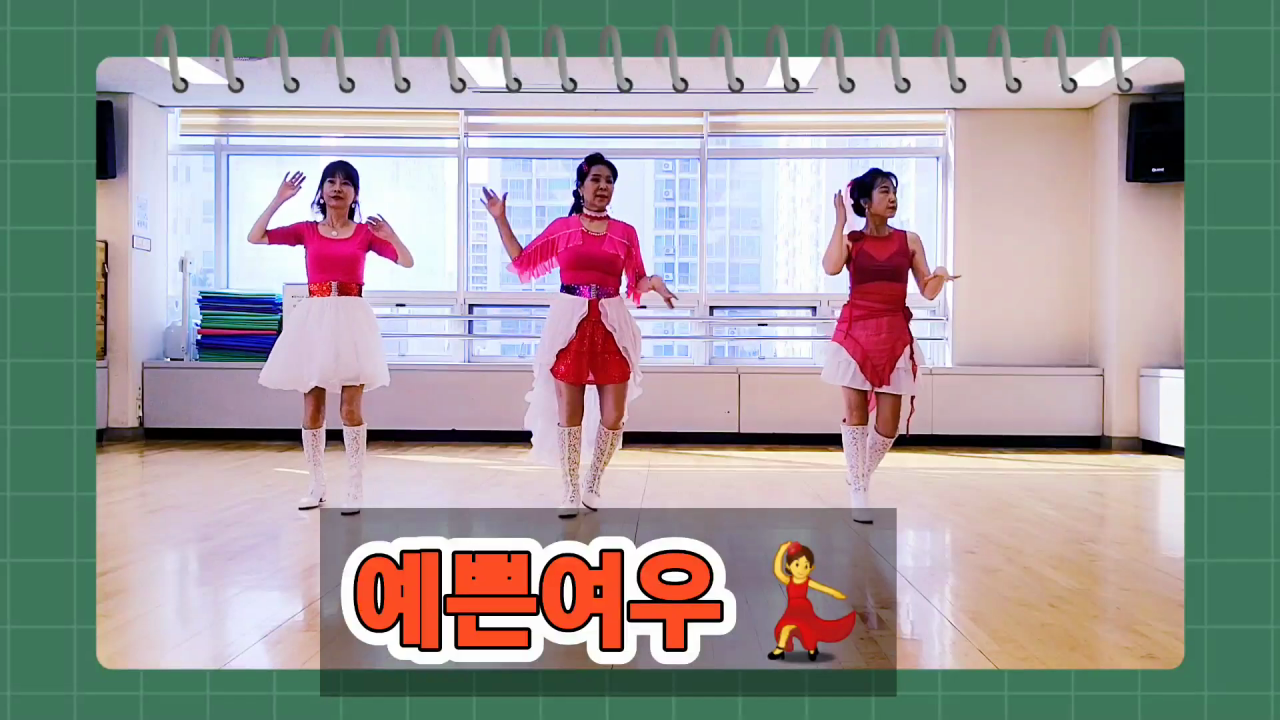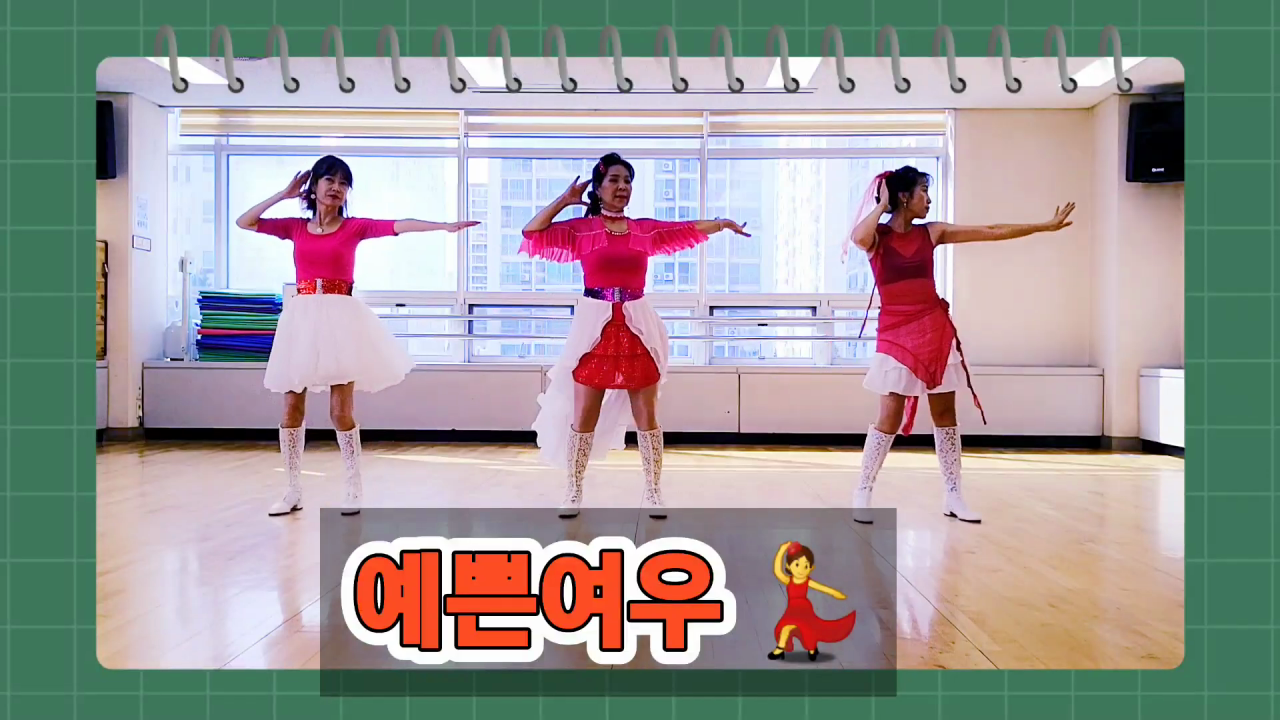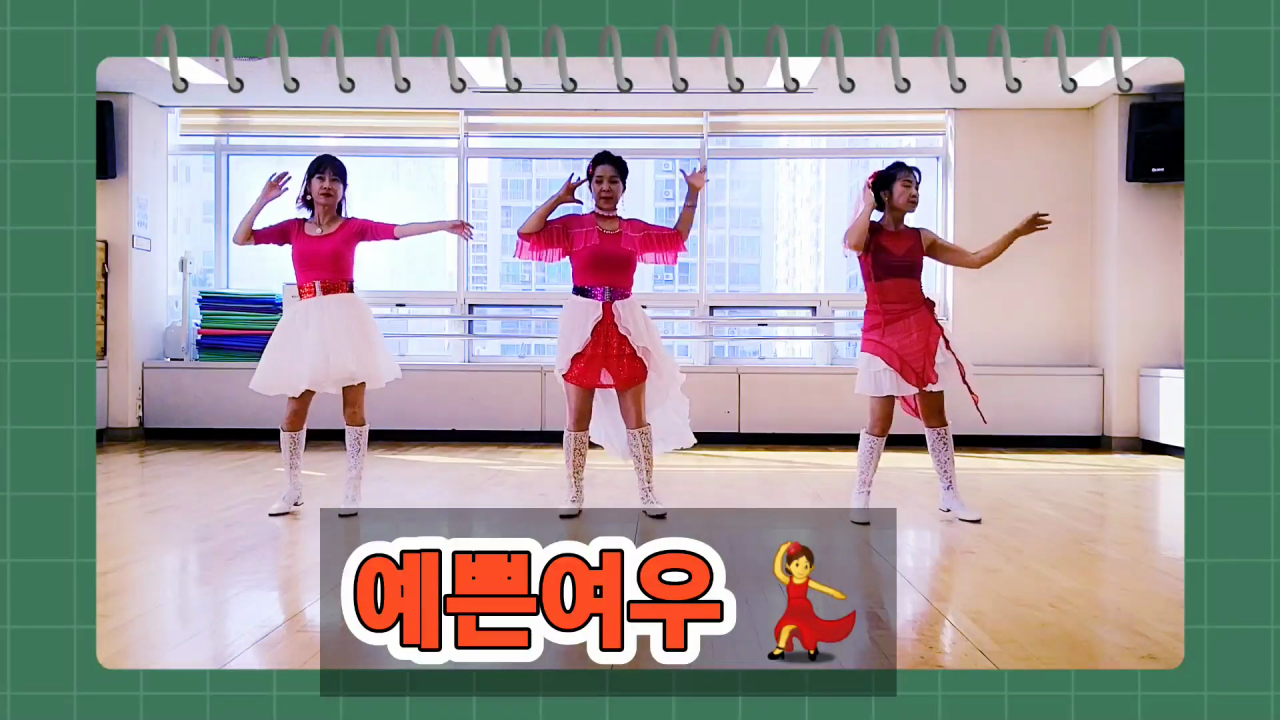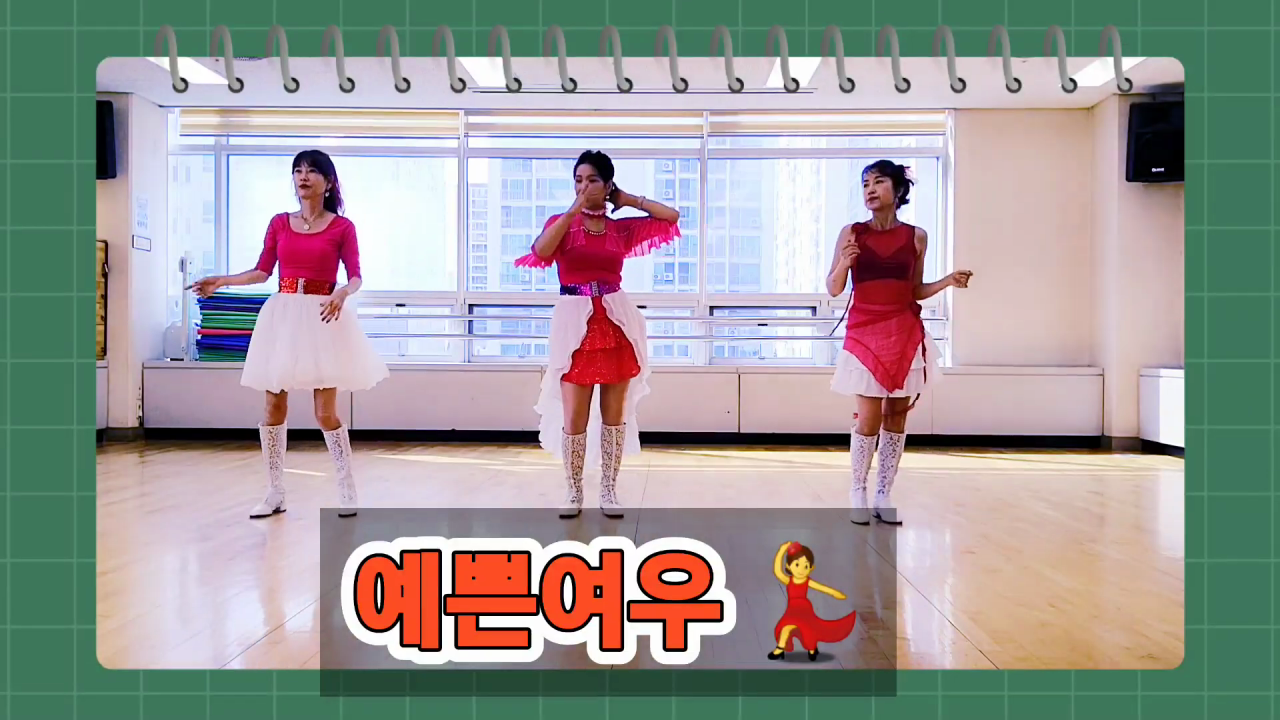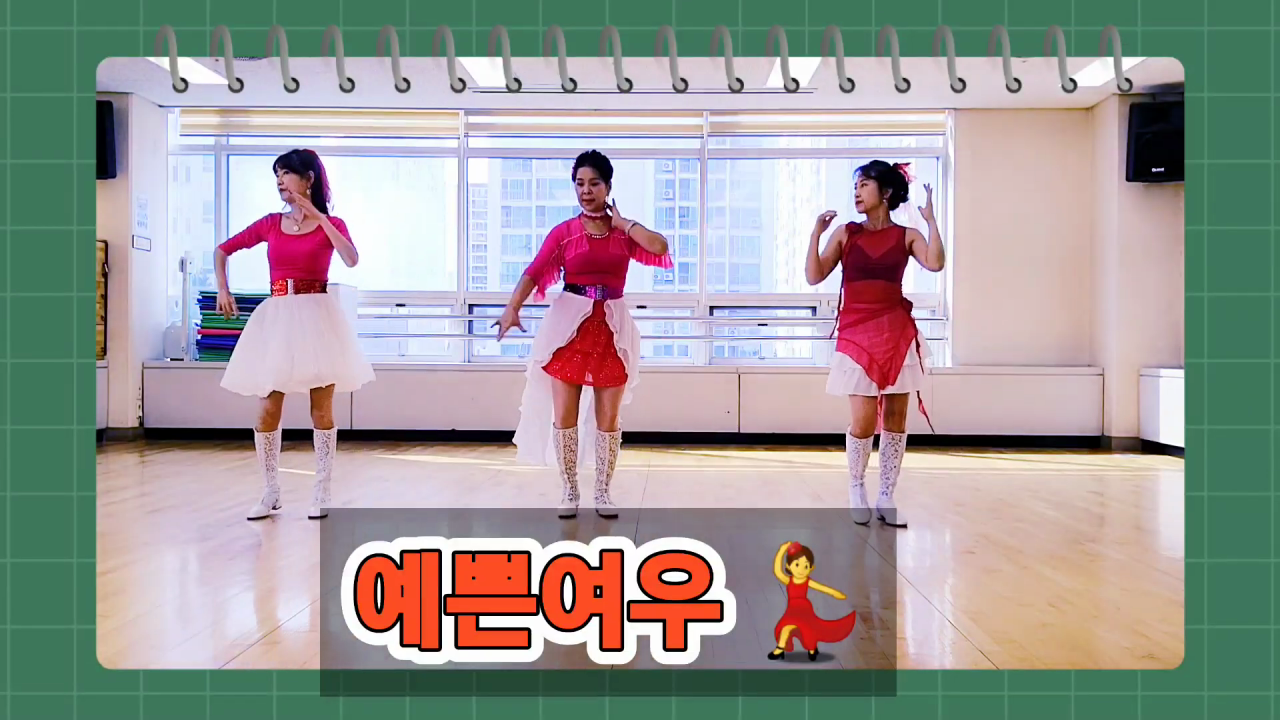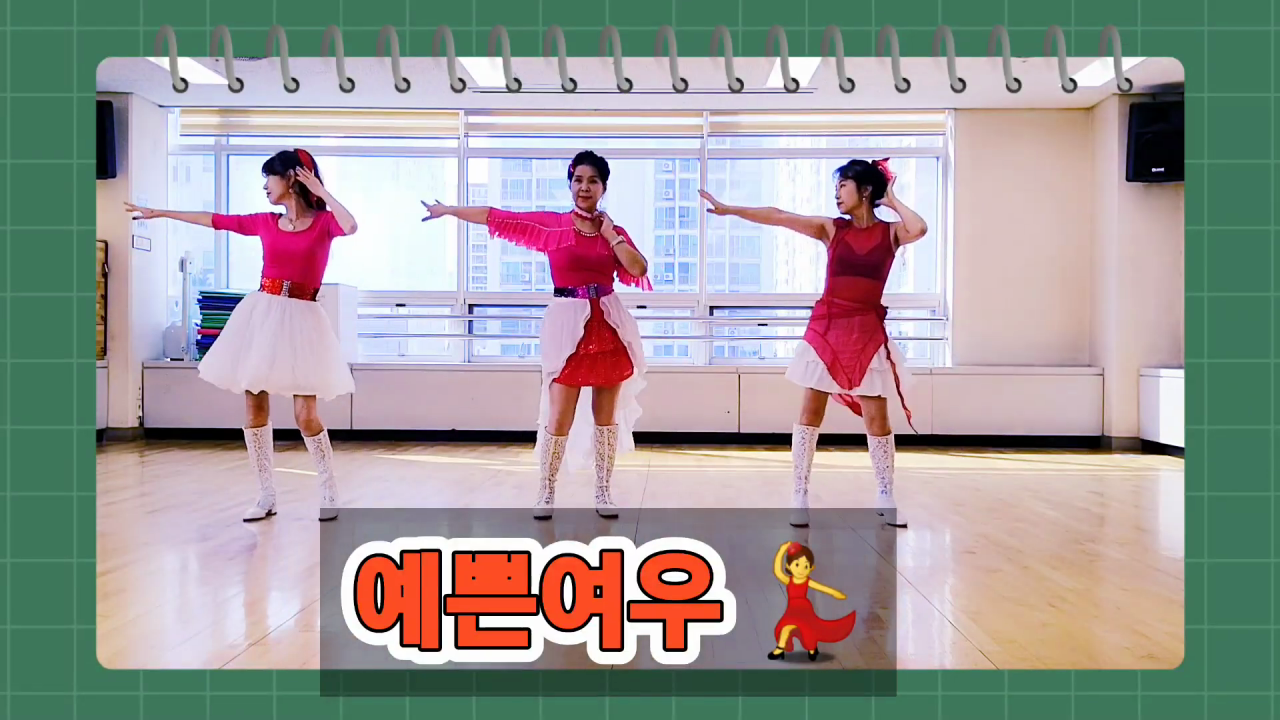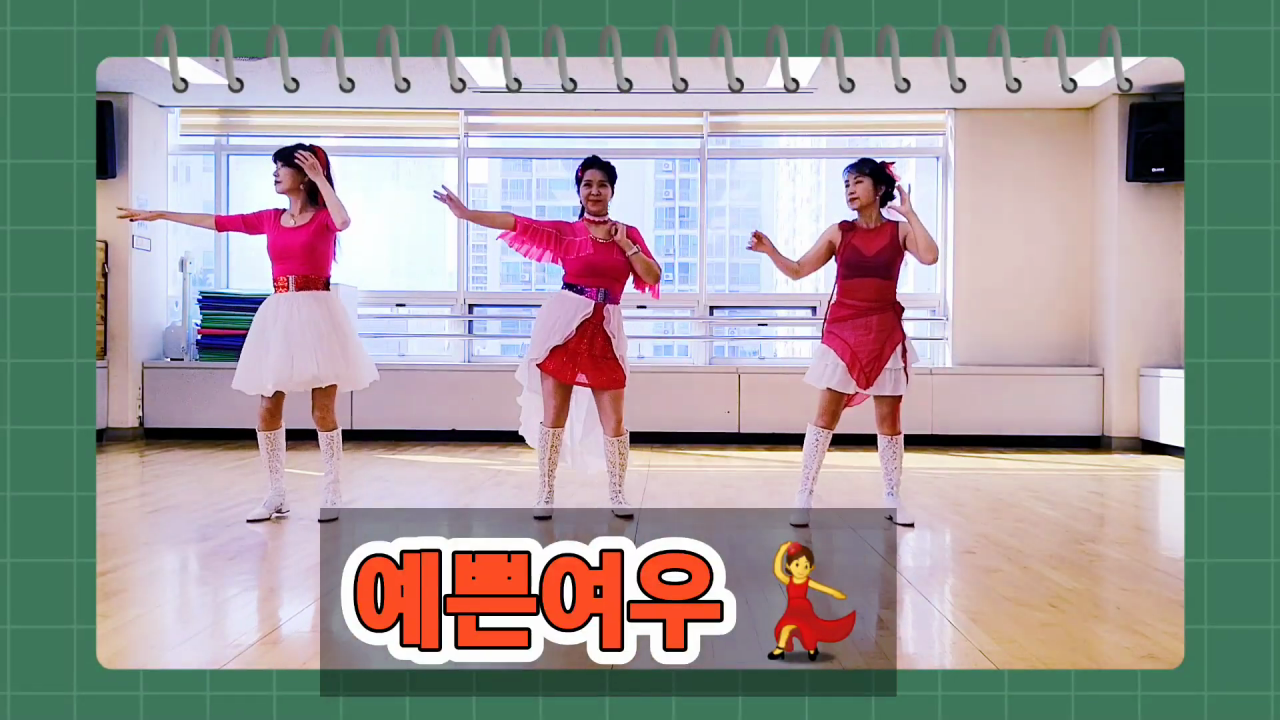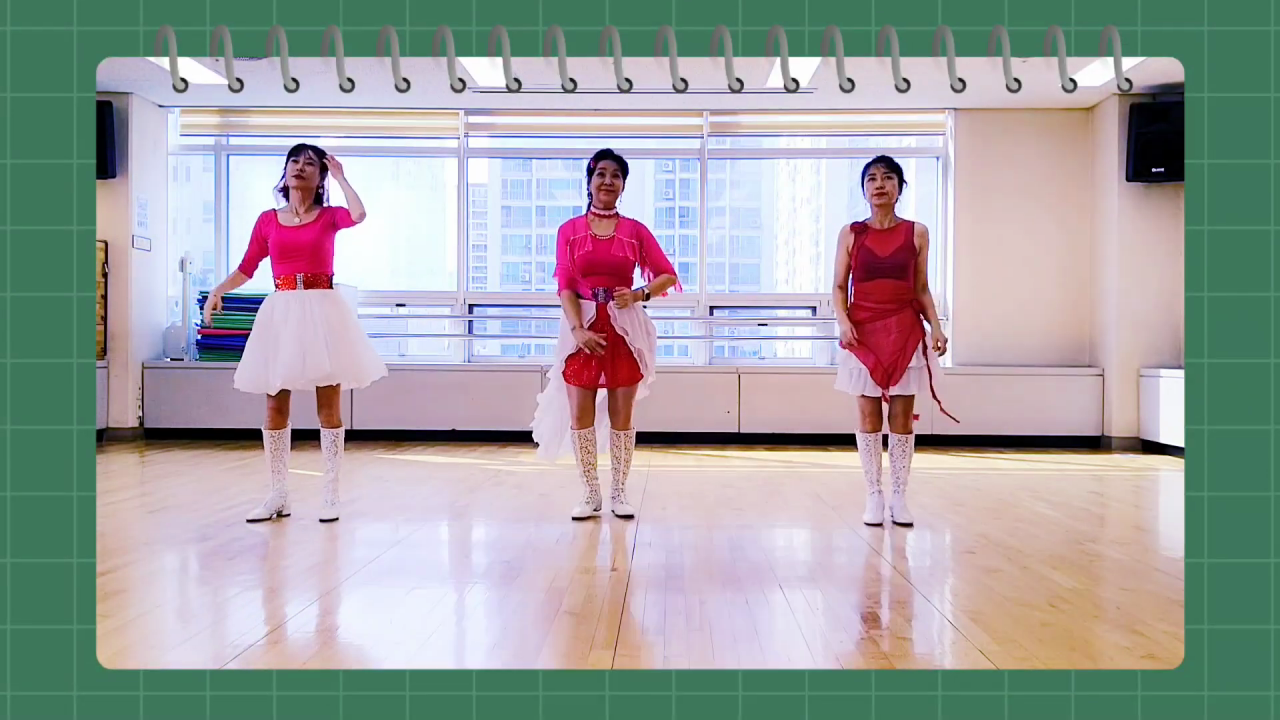
dt=0.4s
person 1, frame 1
left shoulder: (366, 234)
right shoulder: (306, 230)
left elbow: (407, 261)
right elbow: (255, 237)
left wrist: (391, 236)
right wrist: (280, 200)
left hip: (351, 318)
right hip: (314, 318)
left knee: (350, 409)
right knee: (313, 409)
left ankle: (354, 489)
right ankle: (317, 485)
person 1, frame 2
left shoulder: (355, 227)
right shoulder: (294, 227)
left elbow: (401, 225)
right elbow: (244, 222)
left wrist: (447, 226)
right wrist: (283, 195)
left hip: (340, 318)
right hip: (301, 317)
left knee: (341, 413)
right knee: (291, 409)
left ankle: (353, 490)
right ankle: (293, 490)
person 1, frame 3
left shoulder: (353, 228)
right shoulder: (292, 229)
left elbow: (399, 230)
right elbow: (241, 239)
left wrist: (444, 225)
right wrist: (264, 199)
left hip: (345, 316)
right hip: (306, 320)
left knee: (354, 409)
right knee: (294, 412)
left ankle: (353, 491)
right ankle: (293, 489)
person 1, frame 4
left shoulder: (342, 227)
right shoulder: (280, 223)
left elbow: (355, 276)
right elbow: (262, 271)
left wrist: (341, 295)
right wrist: (221, 282)
left hip: (323, 317)
right hip: (282, 315)
left knee: (326, 413)
right knee: (273, 408)
left ankle: (347, 490)
right ankle: (275, 492)
person 1, frame 5
left shoulder: (332, 224)
right shoulder: (269, 224)
left elbow: (351, 259)
right elbow: (222, 249)
left wrist: (316, 216)
right wrist: (223, 288)
left hip: (317, 316)
right hip: (275, 317)
left knee: (321, 412)
right knee: (267, 412)
left ankle: (321, 492)
right ankle: (271, 491)
person 1, frame 6
left shoulder: (324, 222)
right shoulder: (265, 223)
left elbow: (351, 227)
right elbow: (214, 220)
left wrist: (321, 191)
right wrist: (158, 213)
left hip: (300, 319)
right hip: (260, 316)
left knee: (306, 417)
right knee: (255, 409)
left ankle: (329, 491)
right ankle: (266, 494)
person 1, frame 7
left shoulder: (324, 216)
right shoulder: (269, 219)
left elbow: (344, 222)
right elbow: (217, 222)
left wrist: (320, 179)
right wrist: (158, 214)
left hip: (317, 312)
right hip: (279, 314)
left knee: (323, 412)
right knee: (267, 411)
left ankle: (332, 493)
right ankle: (276, 495)
person 1, frame 8
left shoulder: (330, 216)
right shoulder: (267, 220)
left elbow: (359, 213)
right elbow: (245, 269)
left wrist: (340, 176)
right wrist: (217, 291)
left hip: (323, 311)
right hip: (282, 313)
left knee: (328, 409)
right knee: (275, 409)
left ankle: (331, 494)
right ankle: (277, 495)
person 2, frame 1
left shoulder: (625, 233)
right shoulder: (561, 228)
left elbow: (637, 280)
right elbow: (523, 263)
left wrist: (654, 284)
right wrist: (500, 219)
left hip: (612, 326)
right hip: (568, 324)
left knee: (613, 416)
right knee: (569, 415)
left ankle: (592, 483)
right ankle: (571, 490)
person 2, frame 2
left shoulder: (646, 230)
right shoulder: (581, 230)
left elbow: (689, 230)
right elbow: (532, 233)
left wrist: (724, 224)
right wrist: (564, 200)
left hip: (636, 327)
right hip: (594, 326)
left knee: (647, 418)
right knee: (583, 417)
left ankle: (653, 492)
right ankle: (573, 492)
person 2, frame 3
left shoulder: (637, 231)
right shoulder: (572, 227)
left elbow: (676, 238)
right elbow: (526, 233)
left wrist: (693, 196)
right wrist: (558, 199)
left hip: (625, 325)
right hip: (583, 325)
left knee: (636, 416)
right knee: (578, 418)
left ankle: (647, 491)
right ankle: (575, 492)
person 2, frame 4
left shoulder: (623, 230)
right shoulder: (562, 223)
left elbow: (671, 217)
right elbow: (540, 251)
left wrist: (630, 200)
right wrist: (574, 209)
left hip: (616, 322)
right hip: (574, 322)
left knee: (614, 415)
right knee: (574, 418)
left ankle: (608, 490)
right ankle: (574, 492)
person 2, frame 5
left shoulder: (626, 233)
right shoulder: (563, 232)
left elbow: (660, 248)
right elbow: (533, 273)
left wrist: (622, 221)
right wrist: (512, 309)
left hip: (611, 327)
right hip: (568, 327)
left knee: (608, 420)
right knee: (564, 416)
left ankle: (603, 492)
right ankle: (570, 490)
person 2, frame 6
left shoulder: (615, 233)
right shoulder: (549, 225)
left elbow: (639, 269)
right elbow: (495, 217)
left wrist: (609, 234)
right wrist: (446, 210)
left hip: (609, 325)
right hip: (568, 323)
left knee: (606, 416)
right knee: (558, 419)
left ankle: (603, 491)
right ankle: (546, 492)
person 2, frame 7
left shoulder: (629, 234)
right shoulder: (565, 232)
left elbow: (654, 278)
right elbow: (518, 224)
left wrist: (626, 245)
right wrist: (465, 212)
left hip: (605, 330)
right hip: (564, 324)
left knee: (613, 421)
right knee: (553, 415)
left ankle: (617, 493)
right ankle: (546, 492)
person 2, frame 8
left shoulder: (636, 231)
right shoulder: (570, 230)
left elbow: (668, 276)
right elbow: (565, 283)
left wrist: (640, 293)
right wrist: (577, 329)
left hip: (625, 327)
right hip: (584, 329)
left knee: (621, 418)
right knee: (580, 417)
left ankle: (618, 493)
right ankle: (591, 494)
person 3, frame 1
left shoulder: (909, 240)
right shoulder: (850, 239)
left elbow: (928, 291)
right elbow: (831, 268)
left wrist: (939, 277)
right wrist: (840, 221)
left hip: (895, 335)
right hip: (854, 333)
left knee: (889, 424)
right knee: (856, 414)
left ankle: (860, 476)
right ankle: (859, 492)
person 3, frame 2
left shoulder: (932, 232)
right shoulder: (877, 236)
left elbow: (993, 233)
right elbow: (857, 238)
left wrist: (1046, 226)
right wrist: (881, 205)
left hip: (936, 332)
right hip: (896, 336)
left knee: (945, 416)
right knee: (889, 420)
left ankle: (953, 496)
right ankle: (863, 492)
person 3, frame 3
left shoulder: (921, 237)
right shoulder: (868, 233)
left elbow: (974, 260)
right elbow: (852, 243)
left wrist: (1018, 231)
right wrist: (867, 205)
left hip: (923, 331)
right hip: (882, 334)
left knee: (936, 416)
right knee: (880, 421)
left ankle: (949, 494)
right ankle: (861, 494)
person 3, frame 4
left shoulder: (916, 237)
right shoulder: (851, 234)
left elbow: (916, 291)
right elbow: (834, 289)
left wrist: (949, 281)
right wrist: (843, 263)
left hip: (905, 333)
right hip: (864, 333)
left knee: (896, 419)
right knee: (868, 420)
left ankle: (884, 495)
right ankle: (858, 493)
person 3, frame 5
left shoulder: (907, 236)
right shoulder: (845, 233)
left elbow: (935, 264)
right elbow: (814, 277)
left wrist: (931, 220)
right wrist: (816, 233)
left hip: (897, 332)
right hip: (855, 333)
left knee: (895, 418)
right knee: (863, 421)
left ankle: (886, 497)
right ankle: (856, 488)
person 3, frame 6
left shoulder: (891, 232)
right shoulder: (830, 228)
left elbow: (920, 229)
right elbow: (776, 216)
left wrist: (893, 202)
right wrist: (728, 209)
left hip: (868, 332)
right hip: (827, 329)
left knee: (877, 419)
right knee: (810, 413)
left ankle: (886, 496)
right ankle: (799, 493)
person 3, frame 7
left shoulder: (900, 231)
right shoulder: (839, 233)
left elbow: (930, 256)
right elbow: (797, 270)
left wrist: (908, 213)
right wrist: (769, 250)
left hip: (885, 331)
right hip: (842, 330)
left knee: (888, 419)
right knee: (826, 414)
left ankle: (893, 497)
right ankle: (805, 492)
person 3, frame 8
left shoulder: (917, 233)
right shoulder: (851, 234)
left elbow: (921, 289)
right elbow: (840, 286)
left wrist: (936, 327)
right wrist: (843, 321)
left hip: (905, 331)
right hip: (864, 333)
left knee: (902, 418)
right knee: (869, 418)
left ankle: (898, 497)
right ankle: (874, 495)
